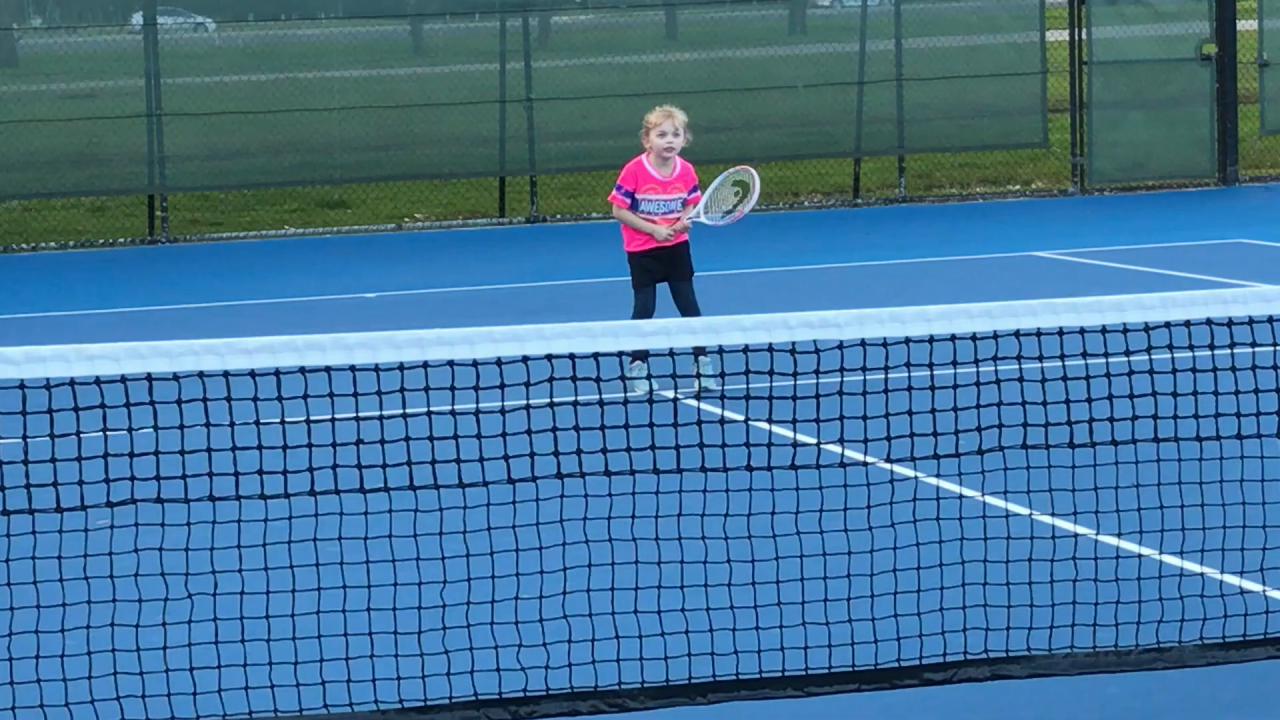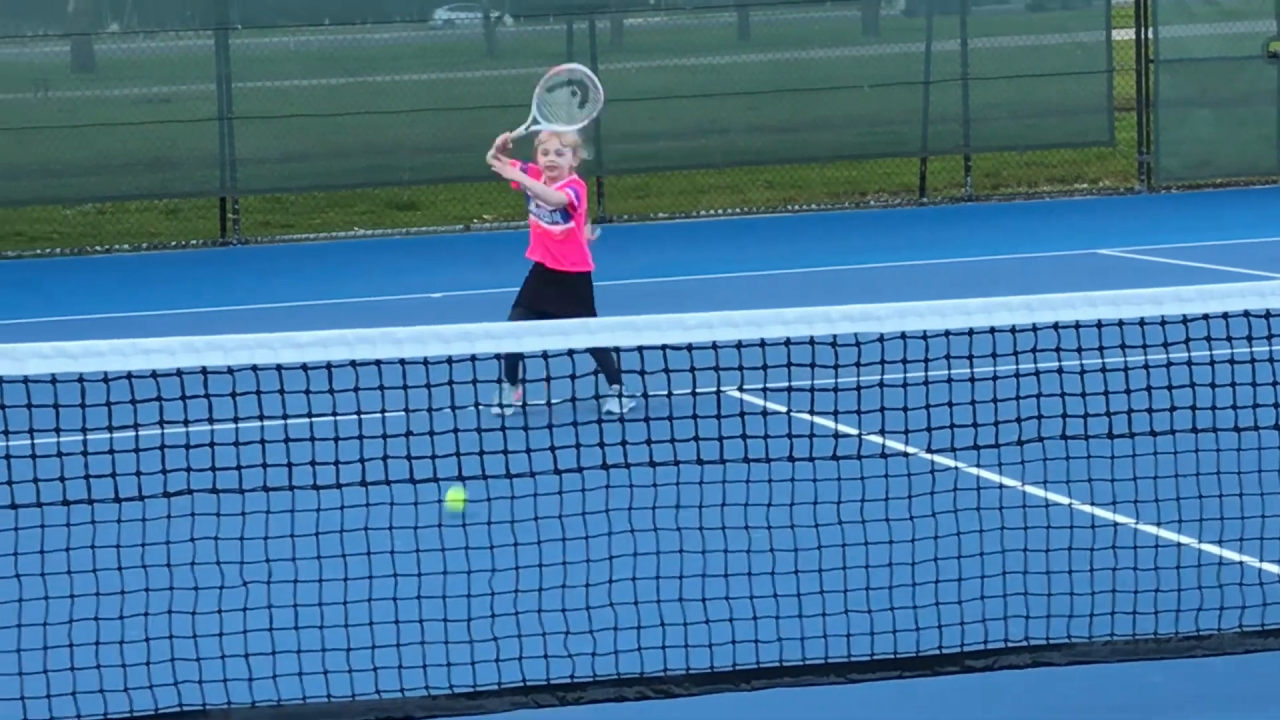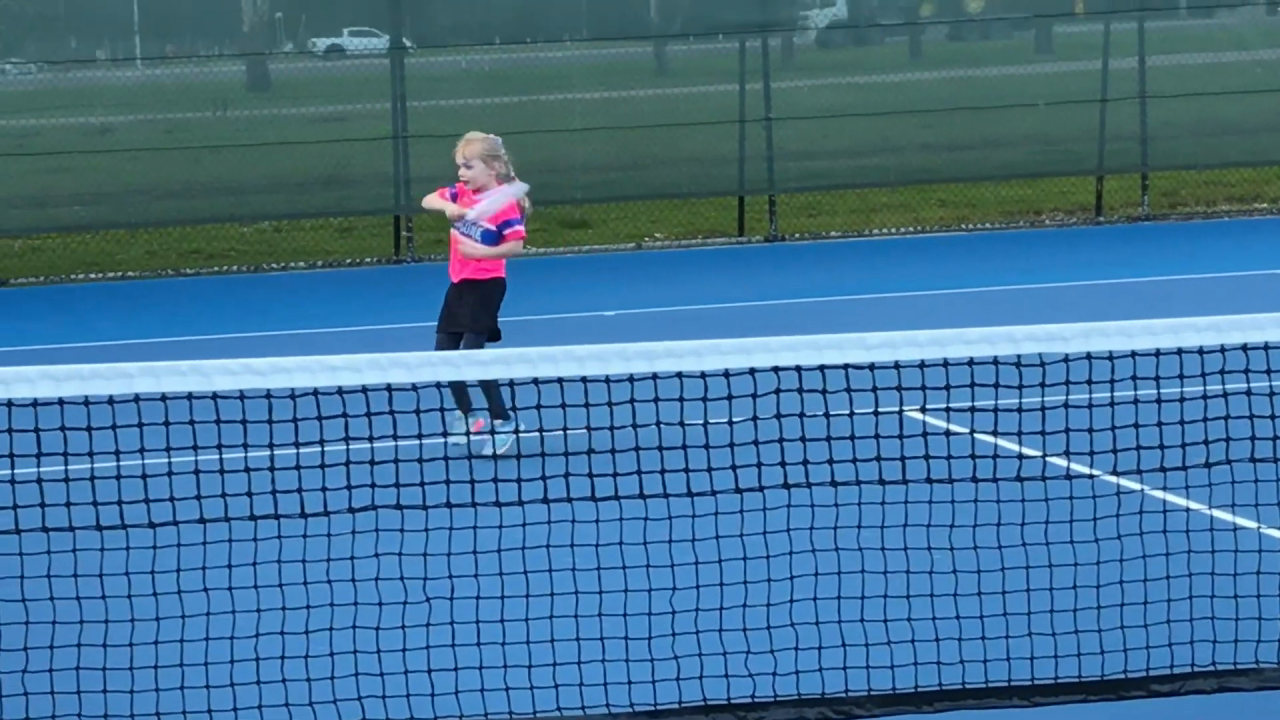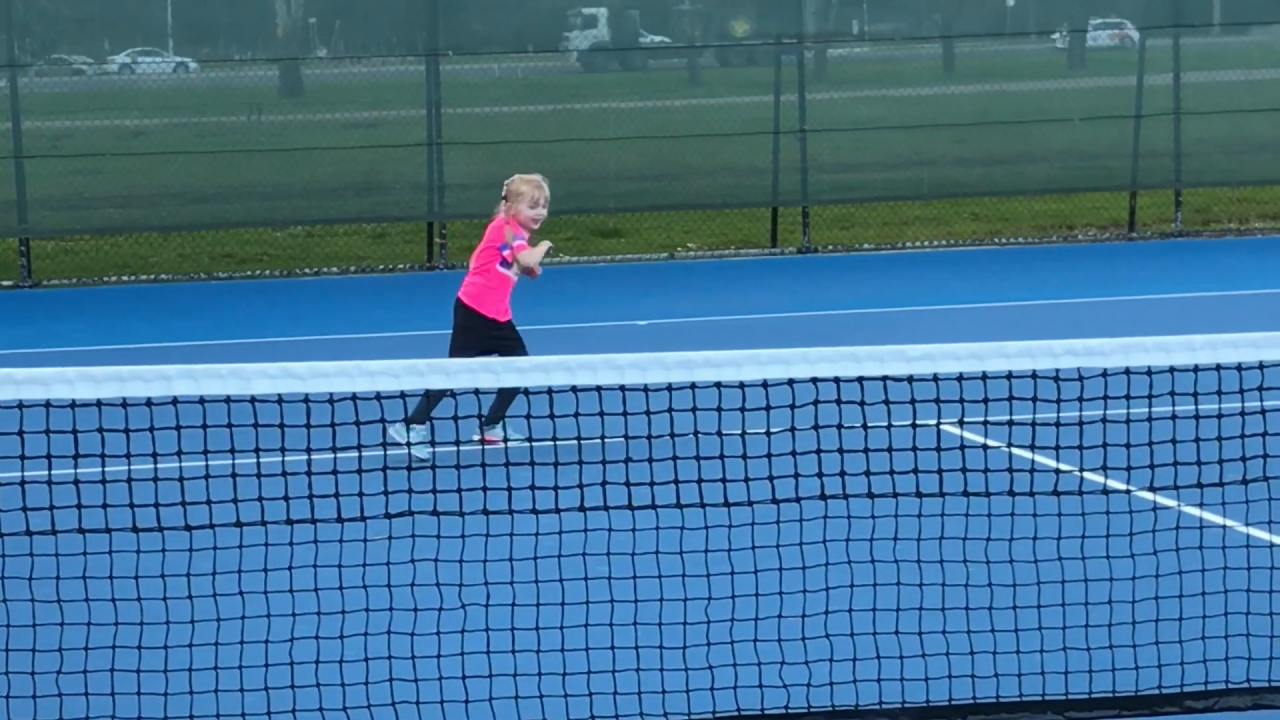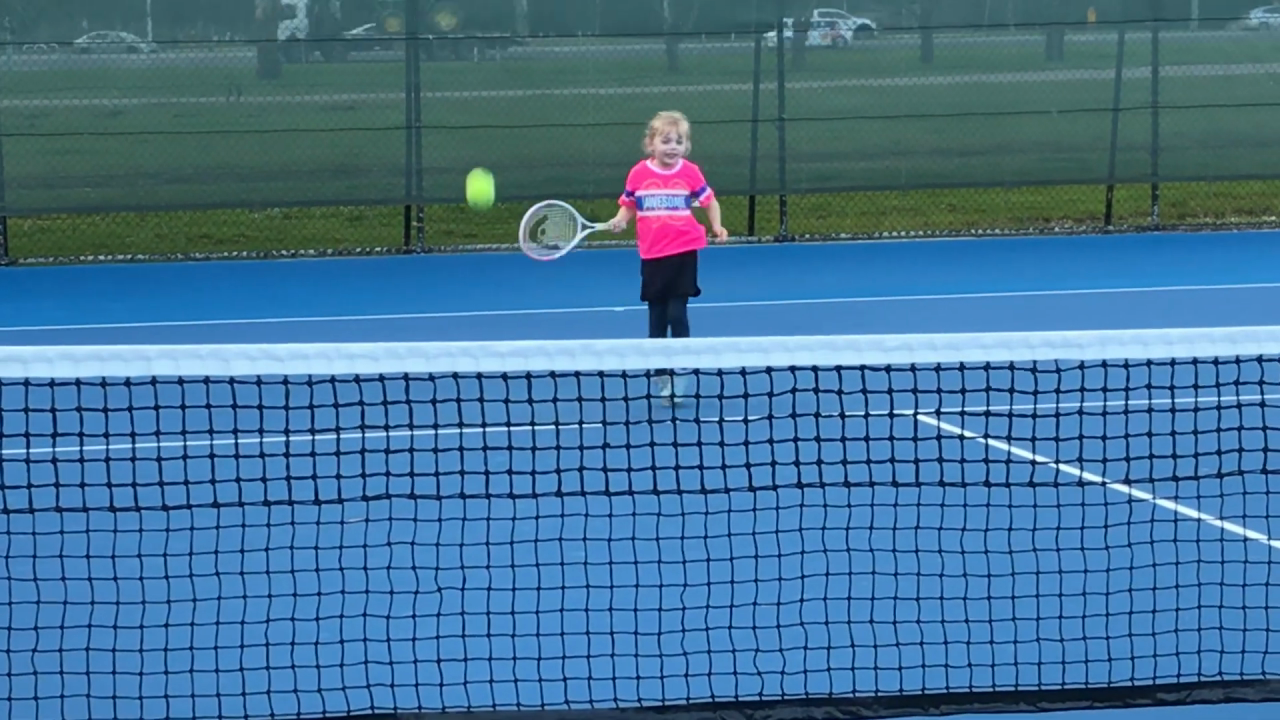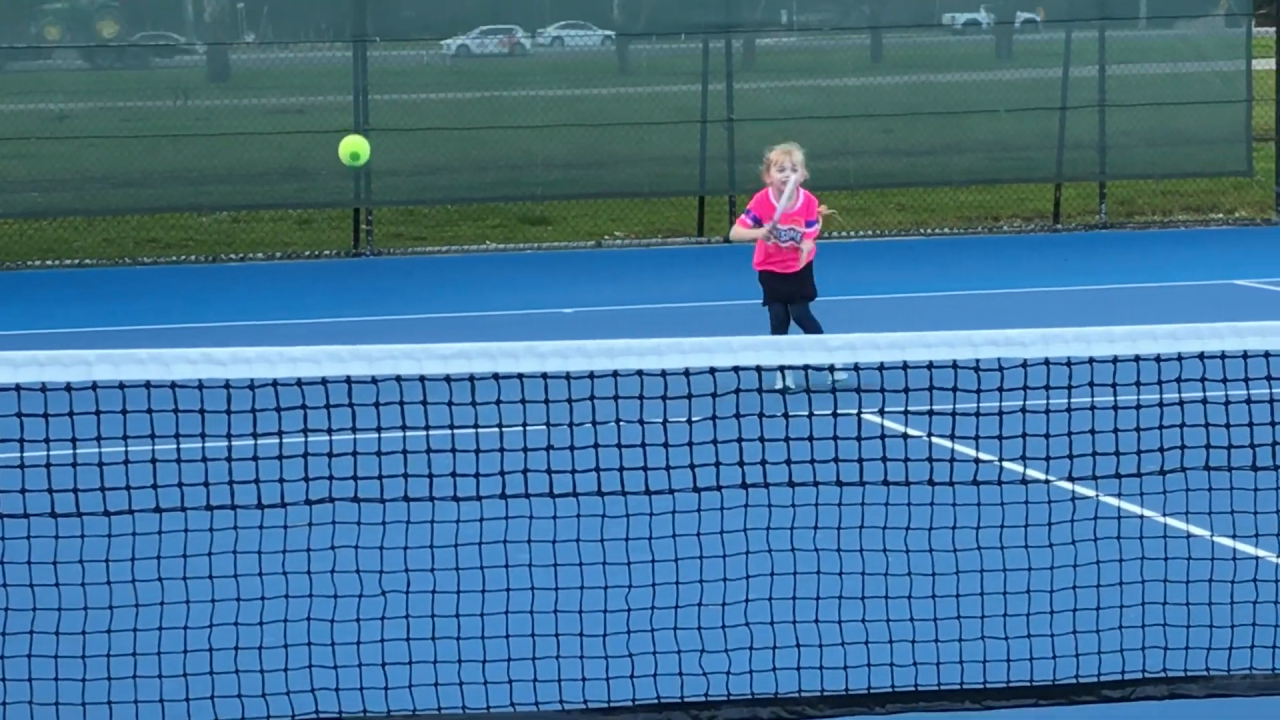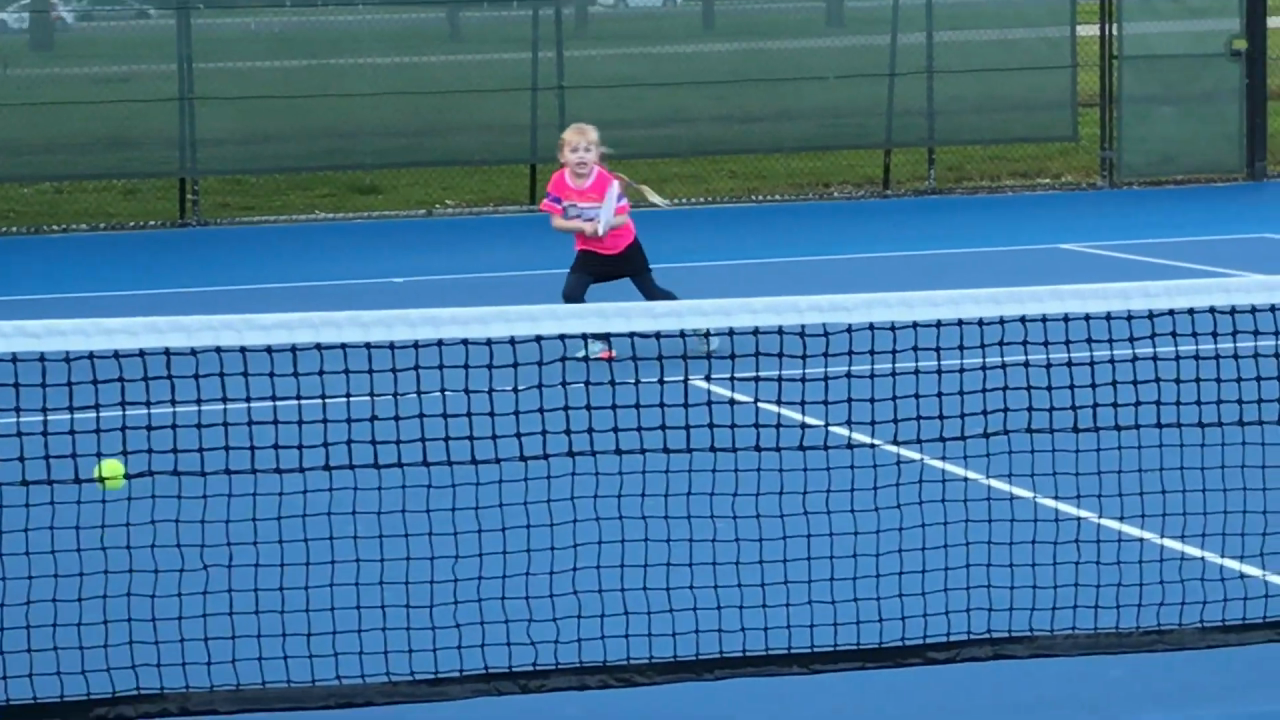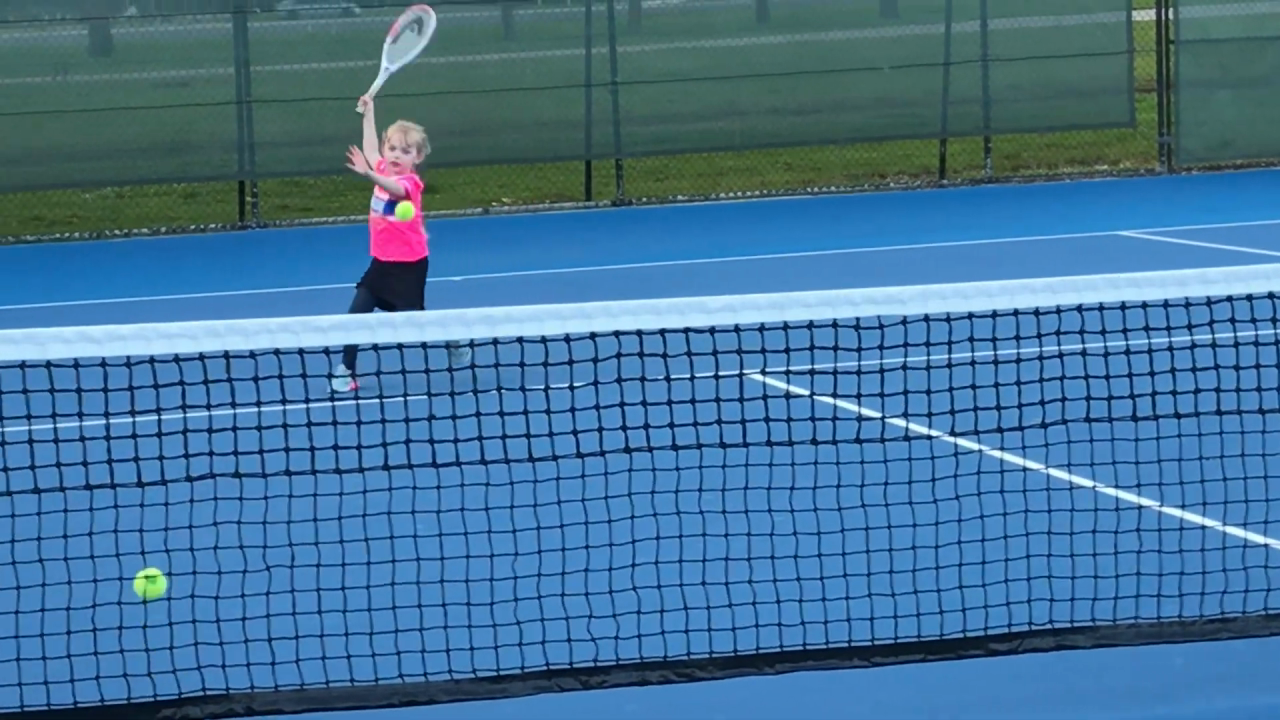
dt=0.7s
person 1, frame 1
left shoulder: (687, 172)
right shoulder: (633, 171)
left elbow: (694, 208)
right elbow: (618, 210)
left wrist: (684, 222)
right wrist: (653, 227)
left hip: (676, 247)
right hip: (642, 249)
left knee: (689, 307)
right knee: (645, 309)
left ankle: (702, 366)
right ankle: (638, 366)
person 1, frame 2
left shoulder: (576, 186)
right shoulder: (535, 174)
left elbow: (553, 198)
right elbow: (495, 160)
left wrist: (515, 177)
right wrist: (500, 147)
left hip: (574, 272)
right hip: (543, 268)
left ankle: (616, 389)
right ankle: (511, 386)
person 1, frame 3
left shoulder: (506, 203)
right shoulder: (461, 191)
left elbow: (516, 244)
right elbow: (429, 201)
left wrist: (480, 250)
right wrist: (445, 205)
left hip: (487, 285)
right hip: (460, 283)
left knee: (471, 352)
right knee: (443, 350)
left ankle: (502, 422)
right ankle: (465, 414)
person 1, frame 4
left shoulder: (516, 234)
right shoulder: (507, 229)
right elbow: (529, 258)
left wrist: (527, 270)
right wrist: (543, 247)
left hip: (497, 313)
right hip: (474, 310)
left ankle: (491, 426)
right ankle: (412, 427)
person 1, frame 5
left shoulder: (690, 172)
right shoulder: (638, 173)
left elbow: (709, 200)
right elbow: (628, 207)
left wrist: (716, 225)
right wrist: (619, 221)
left hip: (683, 253)
right hip: (652, 257)
left knee: (676, 312)
right knee: (656, 318)
left ankle: (678, 374)
right ankle: (665, 377)
person 1, frame 6
left shoulder: (809, 202)
right shoulder: (761, 201)
left elbow: (810, 240)
right elbow: (735, 233)
left wrist: (806, 248)
right wrist: (759, 234)
left hip: (799, 267)
right hip: (770, 268)
left knee: (800, 314)
right knee: (778, 318)
right ankle: (784, 369)
person 1, frame 7
left shoulder: (606, 181)
right shoulder: (557, 182)
left elbow: (620, 217)
right elbow: (557, 221)
left wrist: (604, 224)
right wrist: (581, 226)
left hip: (623, 246)
right hip: (589, 249)
left knee: (651, 291)
right knee: (570, 294)
left ankle: (698, 327)
right ankle: (599, 341)
person 1, frame 8
left shoulder: (410, 180)
right shoulder: (386, 170)
left elbow: (397, 188)
right elbow: (371, 147)
left wrist: (369, 173)
right wrist: (368, 113)
left hip: (408, 262)
right hip: (382, 260)
right knee: (356, 314)
left ankle: (454, 343)
right ankle: (346, 371)
